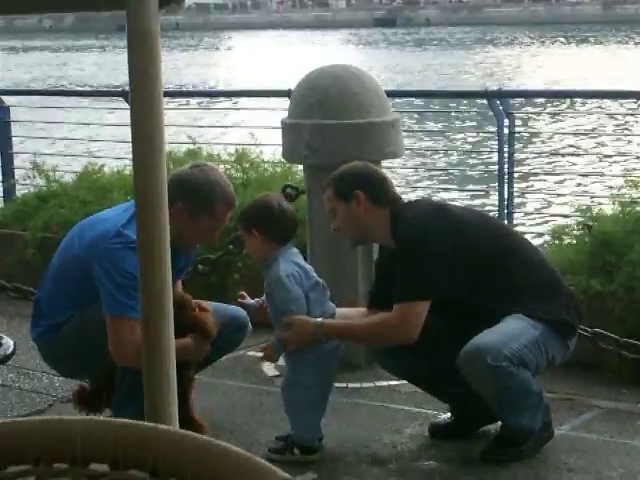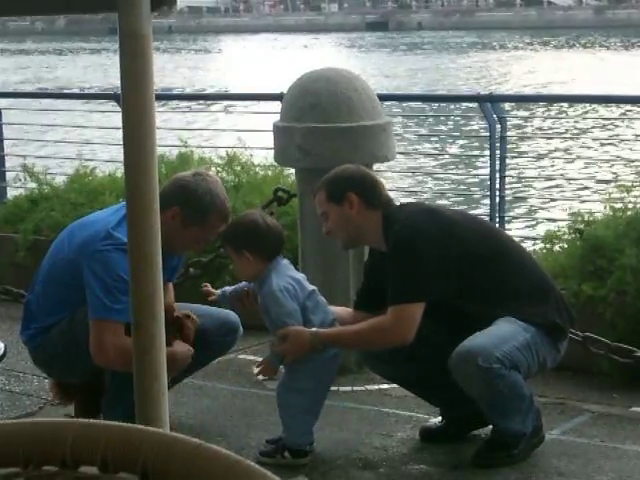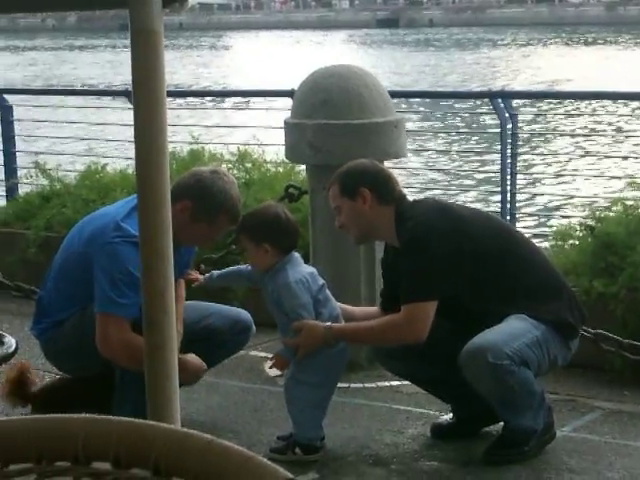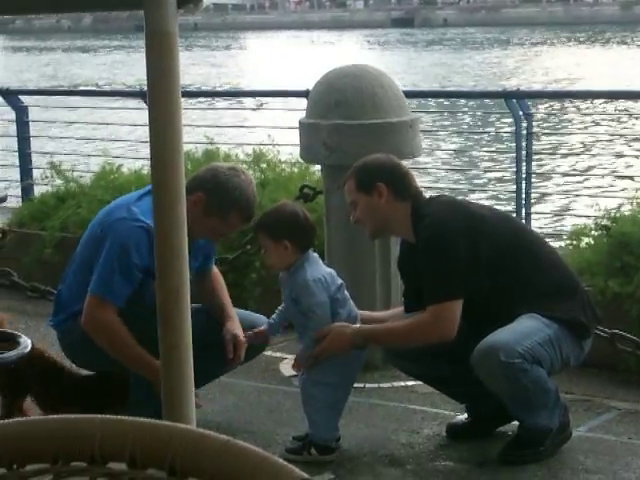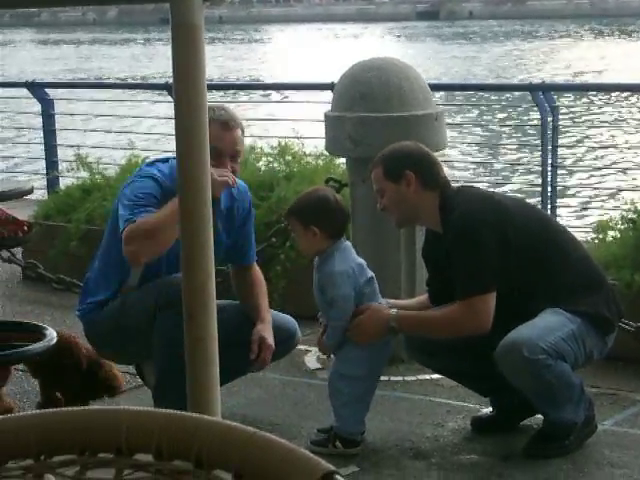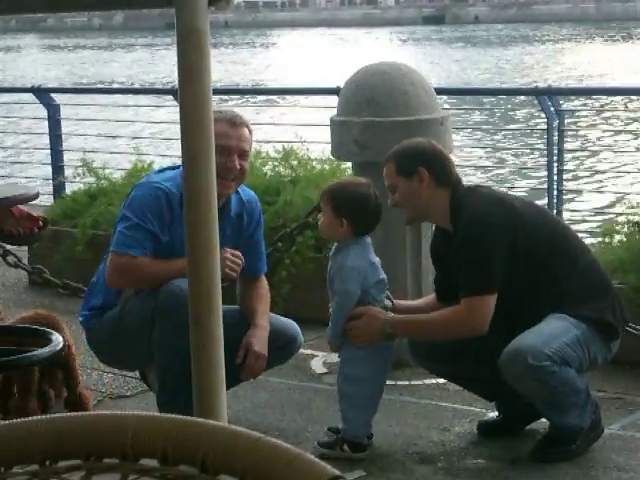
dt=0.7s
person 1, frame 1
left shoulder: (422, 228)
right shoulder: (396, 242)
left elbow: (405, 327)
right elbow: (376, 315)
left wrist: (319, 329)
right wrist: (311, 313)
left hip: (543, 319)
right hip: (484, 317)
left knee: (482, 356)
right knee: (386, 343)
left ankle: (531, 423)
right ankle: (474, 406)
person 1, frame 2
left shoulder: (414, 230)
right shoulder: (386, 246)
left elbow: (400, 329)
right elbow: (363, 317)
left wrist: (315, 339)
left hip: (534, 323)
right hip: (474, 321)
left knee: (473, 358)
right knee: (377, 346)
left ankle: (522, 426)
right ankle: (465, 409)
person 1, frame 3
left shoulder: (427, 228)
right shoulder: (400, 241)
left elbow: (413, 327)
right elbow: (390, 315)
left wrist: (329, 334)
left hip: (545, 320)
right hip: (485, 319)
left knee: (484, 355)
right knee: (388, 342)
left ankle: (533, 422)
right ankle: (476, 406)
person 1, frame 4
left shoulder: (443, 225)
right shoulder: (415, 242)
left elbow: (441, 326)
right elbow: (419, 314)
left wrist: (357, 336)
left hip: (558, 319)
right hip: (498, 320)
left knee: (496, 354)
right knee: (400, 343)
left ankle: (549, 421)
right ankle: (491, 405)
person 1, frame 5
left shoulder: (473, 217)
right shoulder: (440, 232)
left elbow: (476, 317)
right elbow: (441, 302)
left wrist: (391, 320)
right wrist: (382, 307)
left hip: (581, 313)
right hip: (522, 312)
left knee: (520, 349)
right knee: (422, 339)
left ankle: (574, 414)
right ankle: (514, 399)
person 1, frame 6
left shoulder: (483, 217)
right shoulder: (448, 231)
left elbow: (474, 319)
right elbow: (449, 301)
left wrist: (389, 326)
right wrist: (391, 308)
left hip: (585, 318)
right hip: (527, 315)
left knee: (524, 357)
right knee: (426, 345)
left ankle: (580, 418)
right ankle: (519, 404)
person 2, frame 1
left shoulder: (177, 229)
right shoulder: (123, 245)
left elbow: (172, 284)
right elbow: (125, 349)
right wrist: (190, 347)
left hip: (118, 320)
left knee: (235, 323)
left ankle: (142, 389)
right ankle: (128, 420)
person 2, frame 2
left shoulder: (166, 231)
right shoulder: (113, 249)
left elbow: (164, 285)
right elbow: (106, 350)
right wrist: (172, 357)
left hip: (110, 320)
left knee: (226, 326)
left ankle: (132, 391)
right ankle: (121, 421)
person 2, frame 3
left shoulder: (178, 223)
right shoulder: (124, 241)
left elbow: (177, 280)
right elbow: (110, 342)
left wrist: (174, 336)
right wrist: (180, 365)
left hip: (126, 318)
left knee: (237, 325)
right ankle: (130, 417)
person 2, frame 4
left shoulder: (198, 218)
right shoulder: (134, 226)
left elbow: (206, 272)
right elbow: (95, 318)
left wrist: (230, 320)
right wrist: (159, 375)
left hip: (149, 322)
left knee: (254, 330)
left ankle: (158, 391)
right ankle: (147, 417)
person 2, frame 5
left shoulder: (237, 195)
right shoulder: (151, 182)
left elbow: (245, 268)
right elbow: (136, 250)
left wrist: (263, 322)
left hip: (179, 317)
right hip: (111, 318)
left knee: (284, 332)
right knee: (183, 287)
left ankle: (185, 383)
right ankle: (172, 411)
person 2, frame 6
left shoulder: (247, 205)
right shoulder: (157, 193)
left elbow: (253, 279)
right elbow: (117, 273)
left wrist: (259, 330)
left hip: (184, 323)
right hip: (114, 326)
left knee: (286, 336)
right knee: (180, 294)
left ankle: (186, 386)
right ankle: (176, 416)
person 3, frame 1
left shoulder: (282, 273)
right shoulder: (287, 259)
left elbow: (298, 318)
left wrist: (277, 346)
right wrist: (256, 304)
left hip: (314, 344)
right hip: (317, 341)
left knee: (299, 390)
right knee: (303, 390)
left ankle: (306, 444)
right ankle: (306, 434)
person 3, frame 2
left shoulder: (277, 289)
right shoulder: (273, 271)
right elbow: (250, 286)
left wrist: (274, 360)
right wrist: (223, 294)
left hip: (317, 349)
left knee: (293, 394)
right knee: (293, 393)
left ankle: (297, 448)
right ankle: (297, 437)
person 3, frame 3
left shoulder: (290, 281)
right shoulder: (274, 269)
right elbow: (243, 274)
left wrist: (287, 353)
right wrist: (208, 279)
left hip: (323, 344)
left knee: (300, 388)
right knee: (298, 387)
left ankle: (307, 444)
right ankle: (309, 433)
person 3, frame 4
left shoulder: (309, 279)
right shoulder: (293, 272)
left elbow: (321, 322)
right elbow: (290, 306)
left wrist: (306, 353)
right wrist: (270, 327)
left knee: (317, 387)
right knee: (311, 384)
left ankle: (323, 444)
right ankle: (323, 433)
person 3, frame 5
left shoulder: (337, 269)
right shoulder: (334, 254)
left elbow: (343, 310)
left wrist: (329, 342)
right wrist: (326, 330)
left knee: (344, 382)
right knee: (348, 382)
left ankle: (347, 437)
right ankle: (349, 426)
person 3, frame 6
left shoulder: (349, 262)
right shoulder: (356, 248)
left elbow: (345, 304)
left wrist: (333, 336)
right wrist: (338, 334)
left knee: (354, 385)
right knee: (361, 386)
left ankle: (354, 440)
right ankle: (358, 429)
